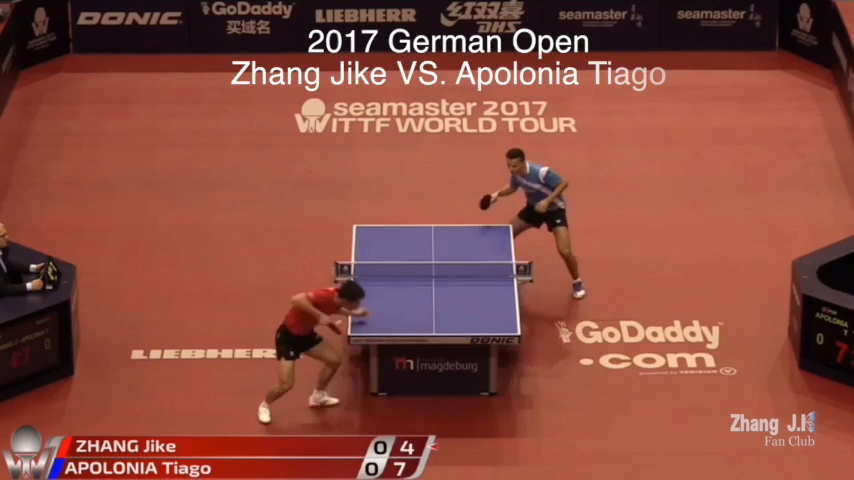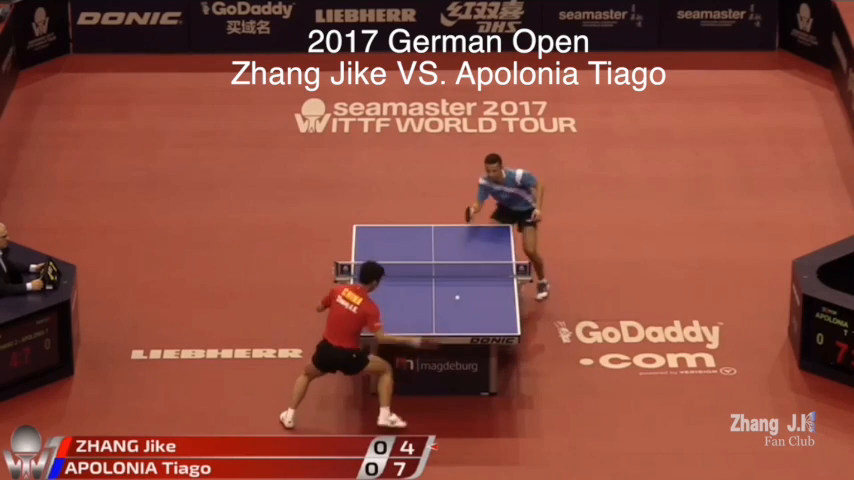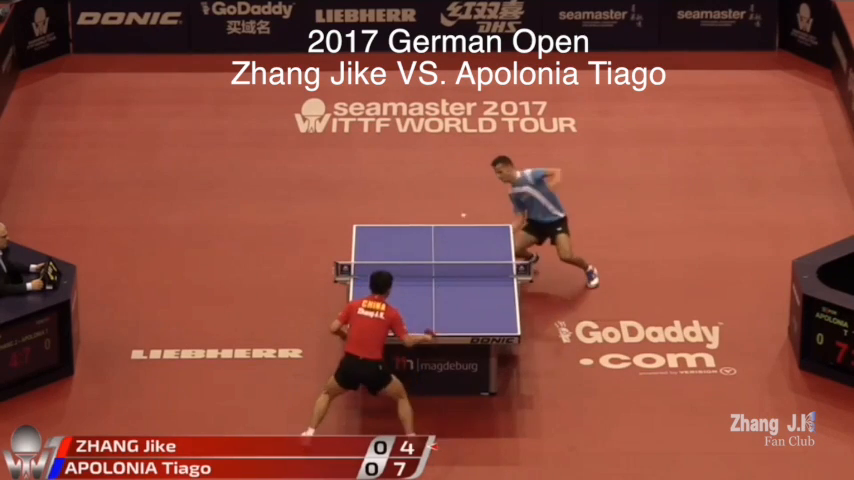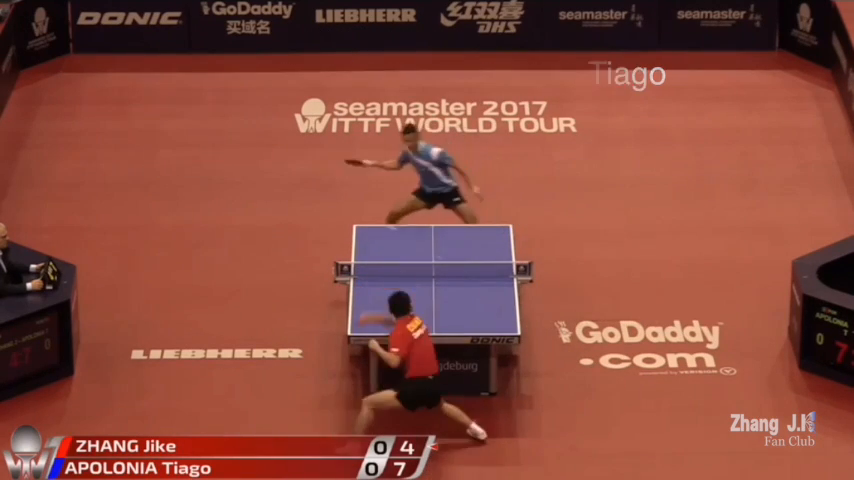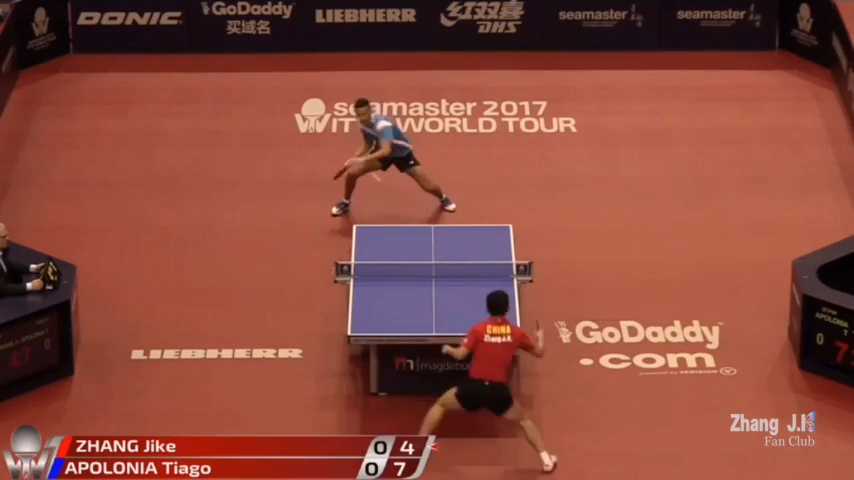
dt=1s
person 1, frame 1
left shoulder: (336, 299)
right shoulder: (324, 296)
right elbow: (297, 299)
left wrist: (354, 314)
right wrist: (319, 315)
left hip: (306, 334)
right hip: (288, 336)
left knee: (334, 360)
right knee: (285, 385)
left ankle: (318, 396)
right ankle: (265, 406)
person 1, frame 2
left shoulder: (338, 290)
right shoulder: (369, 307)
left elbow: (319, 308)
right elbow: (381, 338)
right wrist: (409, 341)
left hip: (326, 350)
right hip: (348, 355)
left knee: (306, 376)
right knee: (386, 370)
left ankle: (290, 416)
right ankle: (385, 415)
person 1, frame 3
left shoulder: (354, 306)
right shoulder: (392, 313)
left elbow: (334, 328)
right elbow: (407, 341)
right wrist: (425, 337)
left hip: (350, 364)
right hip: (373, 368)
left knee: (327, 394)
right knee: (402, 397)
left ankle: (309, 433)
person 1, frame 4
left shoulder: (400, 333)
right shoulder: (417, 320)
left elbow: (394, 362)
left wrist: (377, 348)
right wrist: (377, 318)
left hip: (415, 386)
right hip: (433, 385)
left knee: (368, 403)
right knee: (441, 404)
right ankle: (474, 428)
person 1, frame 5
left shoulder: (478, 330)
right shoulder: (518, 333)
left elbow: (460, 355)
right elbow: (539, 352)
left wrist: (448, 349)
right wrist: (540, 337)
left hip: (473, 387)
right hip: (498, 391)
left knee: (441, 404)
right knee: (524, 420)
right ankle: (545, 458)
person 2, frame 1
left shoulder: (541, 172)
right shoulder: (514, 173)
left elbow: (563, 183)
right elbow: (512, 188)
left wrist: (547, 201)
right wrist: (498, 193)
left hip: (554, 208)
right hip: (533, 207)
left knee: (564, 251)
left ankle: (577, 282)
person 2, frame 2
left shoulder: (518, 176)
right shoulder: (484, 182)
left elbow: (538, 185)
right elbow: (479, 204)
left wrist: (538, 208)
right wrist: (473, 210)
left hip: (526, 210)
right hip: (505, 209)
left knee: (530, 250)
left ankle: (542, 283)
person 2, frame 3
left shoulder: (529, 176)
right shoulder: (513, 193)
left elbow: (555, 171)
right elbow: (521, 218)
left wrist: (554, 181)
left hip: (556, 220)
right hip: (536, 222)
left knee: (566, 256)
left ankle: (589, 269)
right ankle: (531, 258)
person 2, frame 4
left shoulder: (434, 153)
right shoulder: (408, 152)
left elbow: (457, 168)
right elbow: (396, 165)
left wrist: (472, 186)
right wrist: (374, 164)
left hip: (448, 191)
right hip: (427, 191)
left knee: (473, 225)
right knee: (394, 214)
person 2, frame 5
left shoulder: (383, 125)
right shoulder: (364, 126)
left elbow: (386, 151)
left wrist: (361, 160)
right wrist: (354, 158)
left hip: (402, 154)
right hip: (381, 152)
left knee: (429, 187)
right knee: (351, 173)
left ankle: (443, 198)
right ankle: (345, 202)
